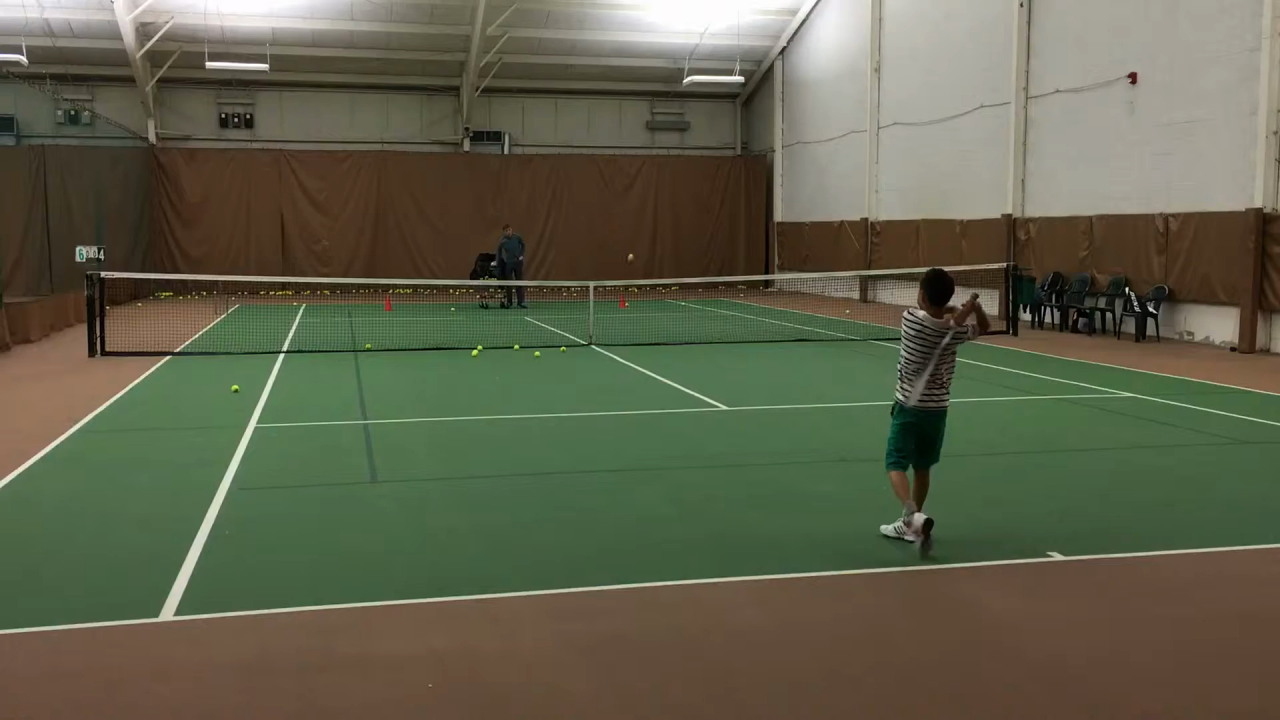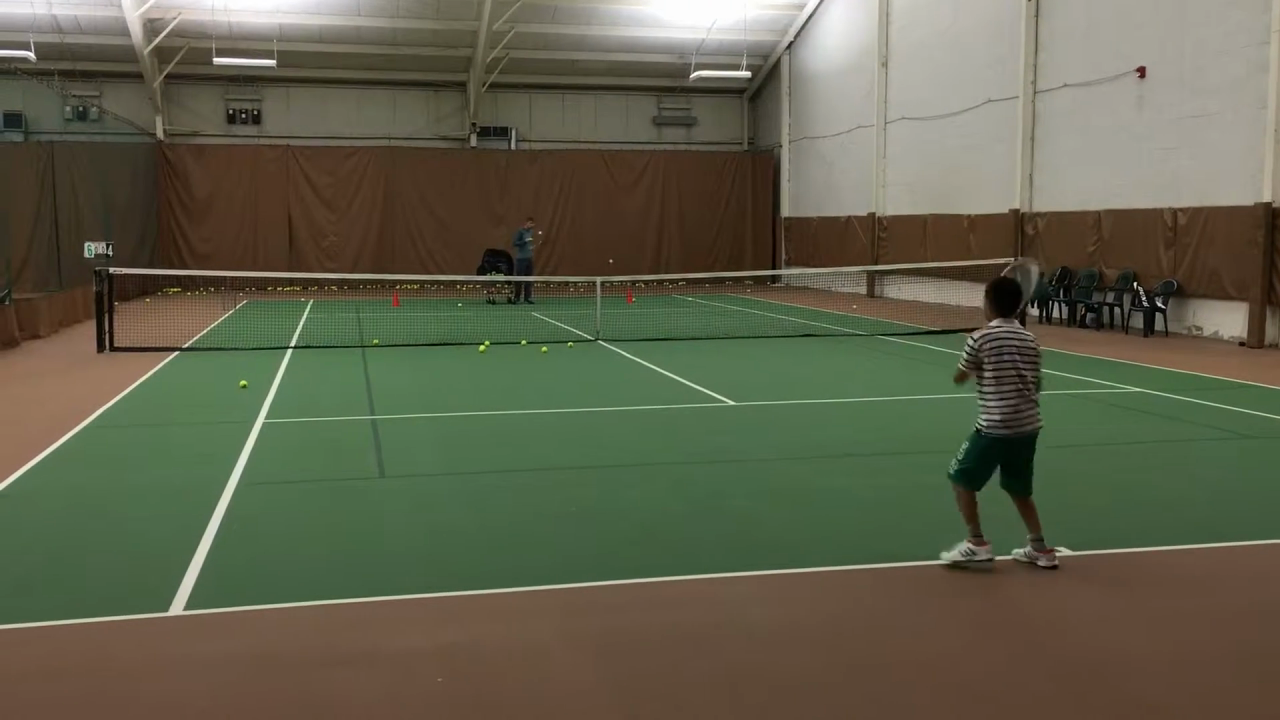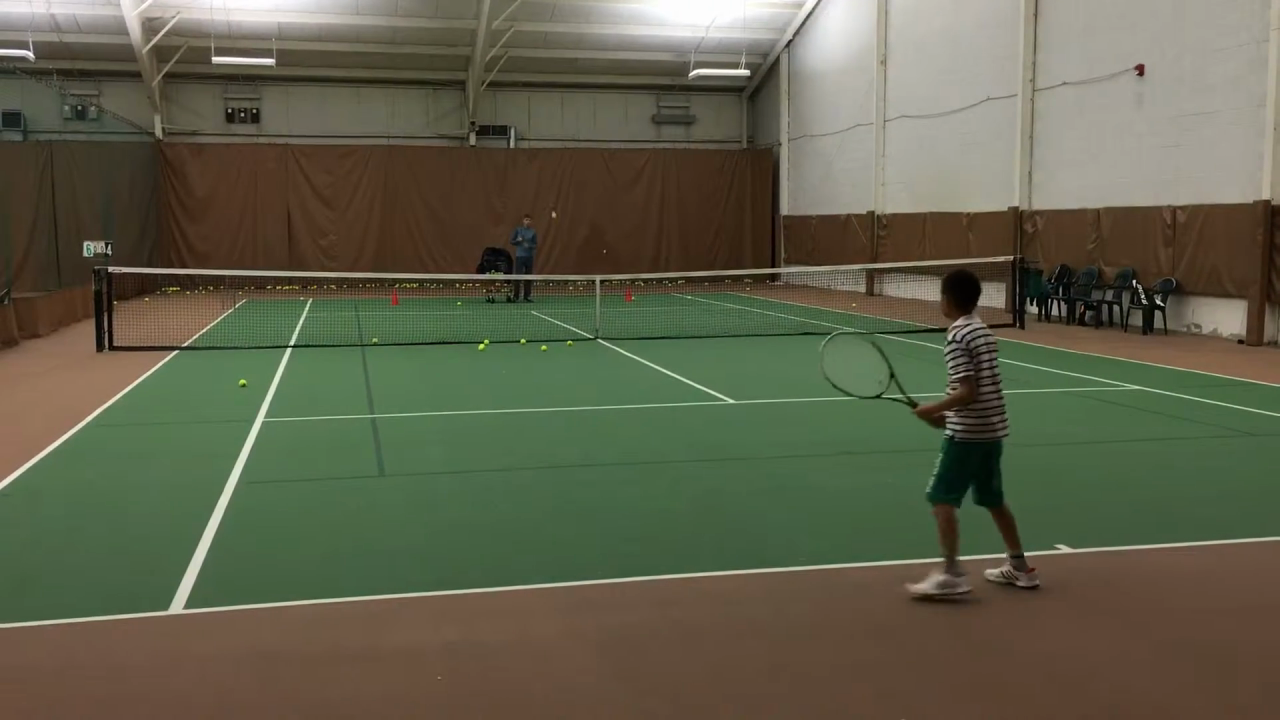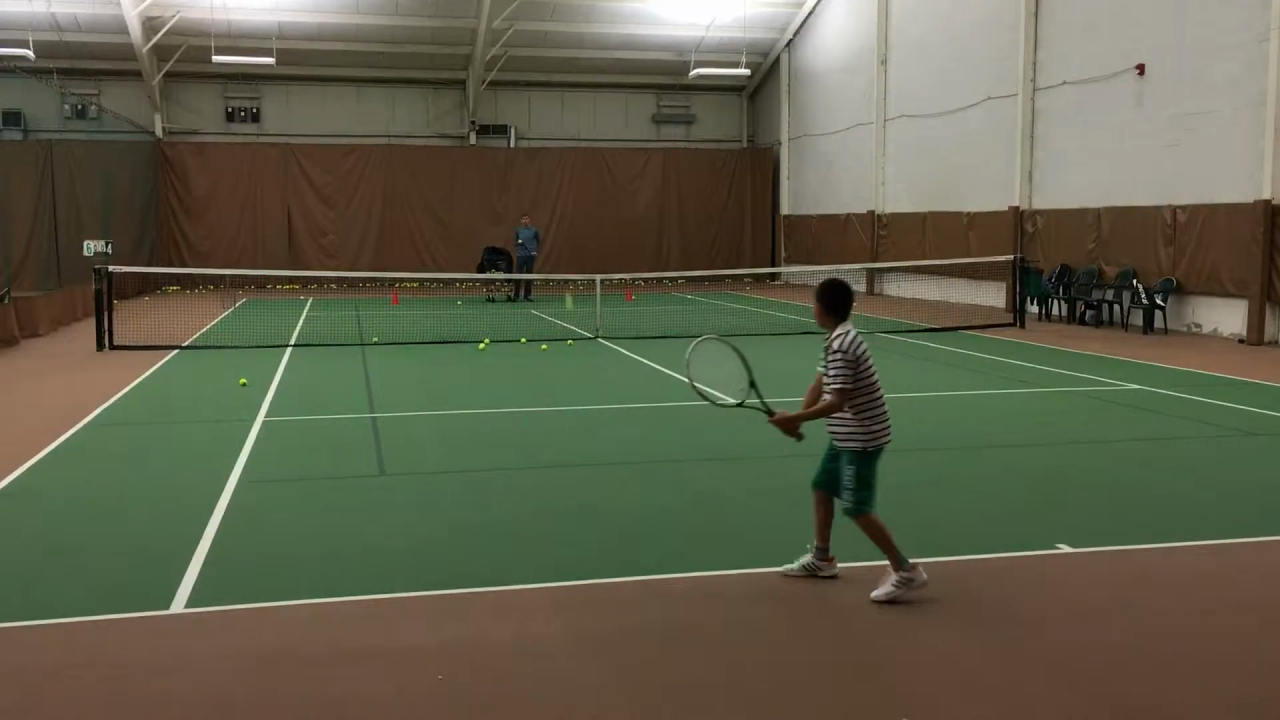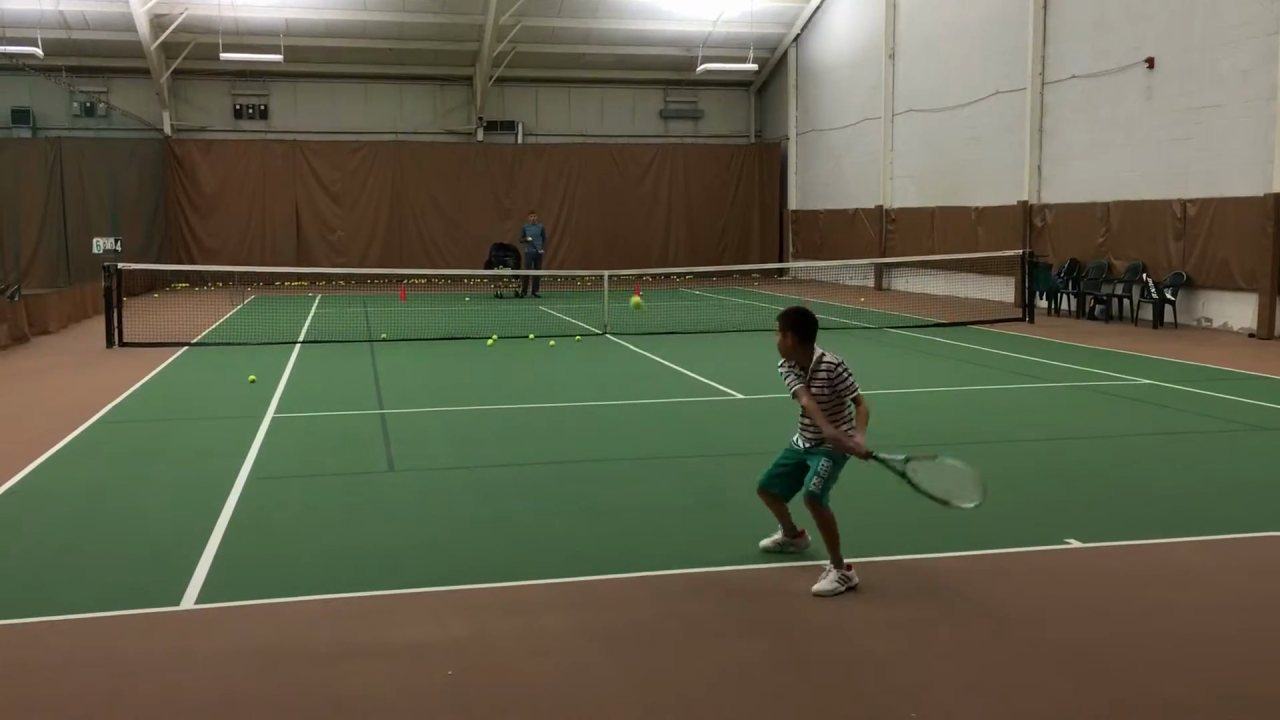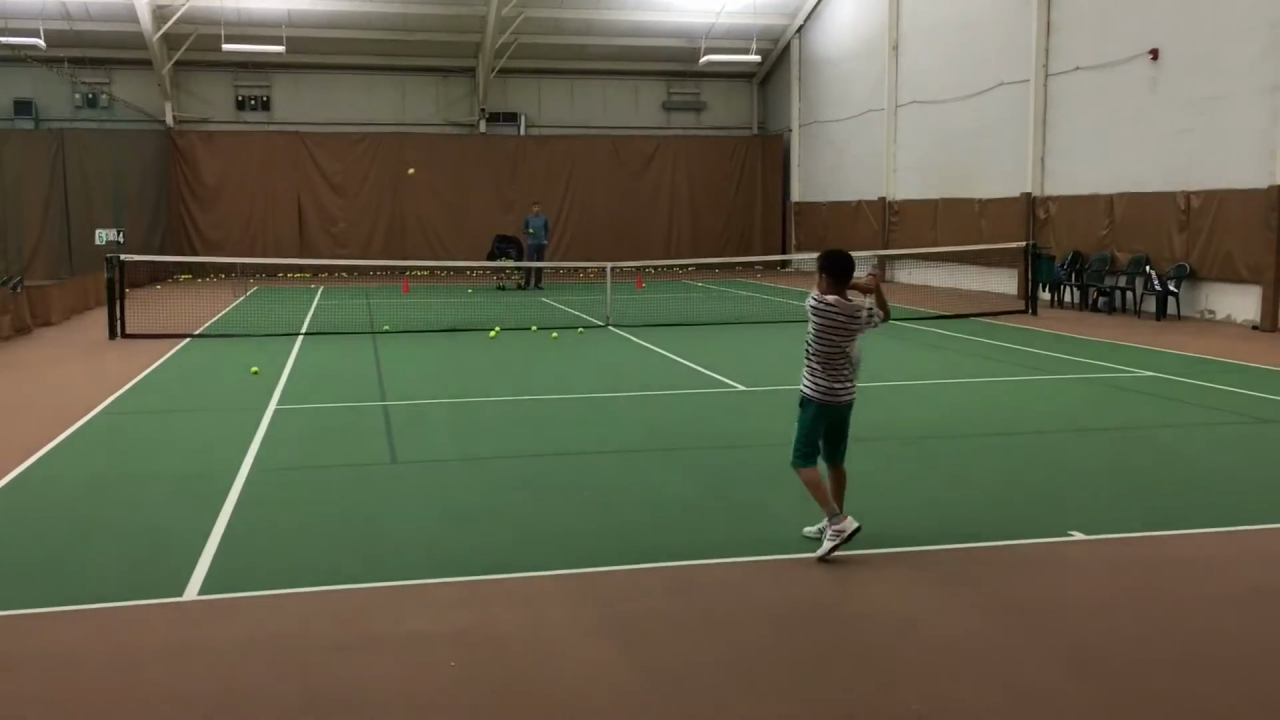
dt=0.7s
person 1, frame 1
left shoulder: (910, 318)
right shoulder: (956, 330)
right elbow: (984, 327)
left wrist: (956, 312)
right wrist: (974, 308)
left hip: (909, 405)
right hip: (937, 407)
left knee: (896, 465)
right knee: (922, 467)
left ankle: (914, 516)
right ankle: (912, 523)
person 1, frame 2
left shoulder: (980, 338)
right shoulder: (1030, 340)
left elbow: (959, 378)
right elbow: (1035, 385)
left hip: (995, 427)
right hip: (1028, 425)
left knee: (961, 479)
right knee: (1018, 488)
left ankle: (976, 542)
right ankle: (1040, 549)
person 1, frame 3
left shoulder: (957, 337)
right shoulder: (983, 331)
left elbow: (967, 392)
left wrist: (935, 409)
right wrist: (947, 411)
left hip: (968, 432)
right hip: (993, 428)
left knee: (941, 498)
right knee: (994, 499)
left ankle: (951, 573)
right ankle: (1020, 567)
person 1, frame 4
left shoulder: (840, 347)
right shoulder: (837, 339)
left elbow: (836, 402)
right elbow: (821, 384)
left wrist: (794, 418)
right wrist: (798, 417)
left hip: (861, 437)
right hip: (845, 435)
left knee: (856, 508)
right knee: (822, 488)
left ankle: (905, 571)
right ankle: (820, 557)
person 1, frame 5
left shoulder: (833, 366)
right shoulder: (786, 367)
left elbow: (860, 403)
right elbow: (807, 403)
left wrist: (858, 435)
right wrist: (833, 433)
left hip: (831, 446)
right hip: (804, 441)
left knee: (814, 497)
right knee: (767, 488)
left ankle: (841, 570)
right ankle: (792, 535)
person 1, frame 6
left shoulder: (817, 305)
right shoulder: (861, 313)
left elbow: (821, 291)
right elbow: (884, 314)
left wrist: (858, 286)
right wrist: (875, 288)
left hip: (817, 395)
right hip: (844, 395)
left knee: (804, 461)
right knee: (835, 461)
left ankle: (839, 521)
right ankle: (834, 521)
